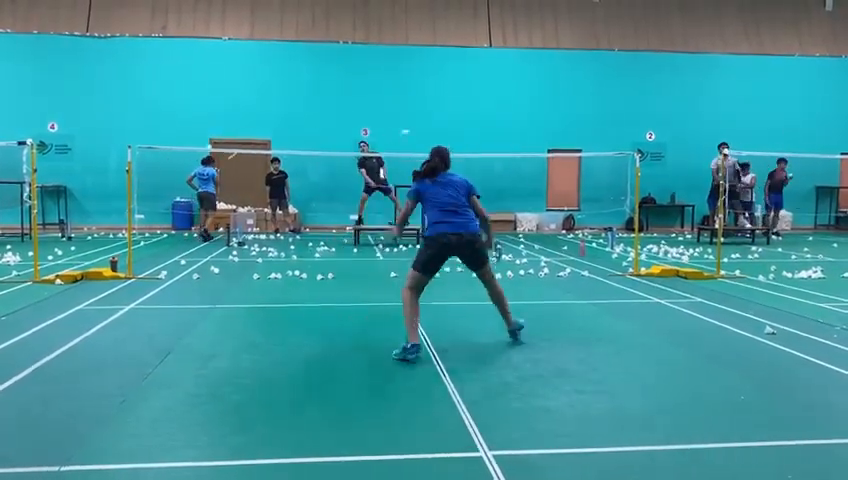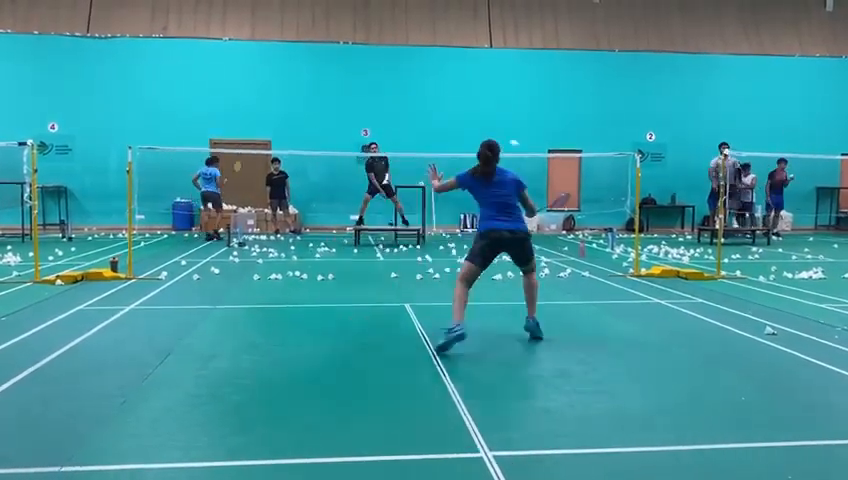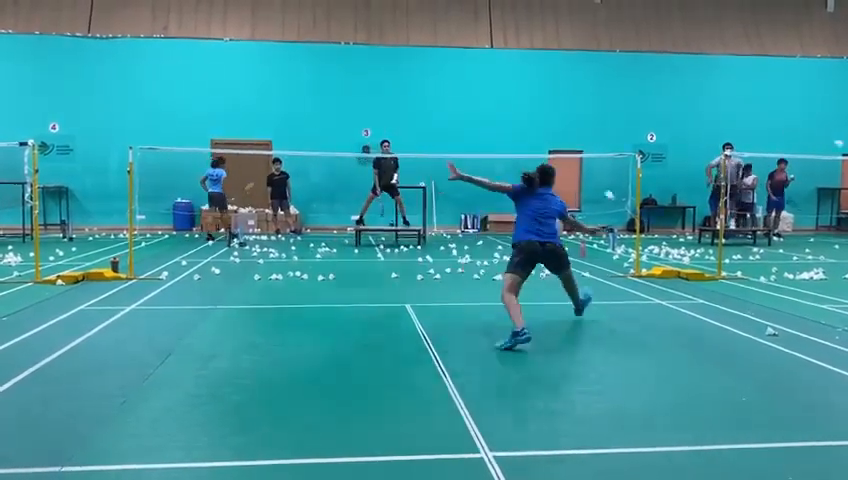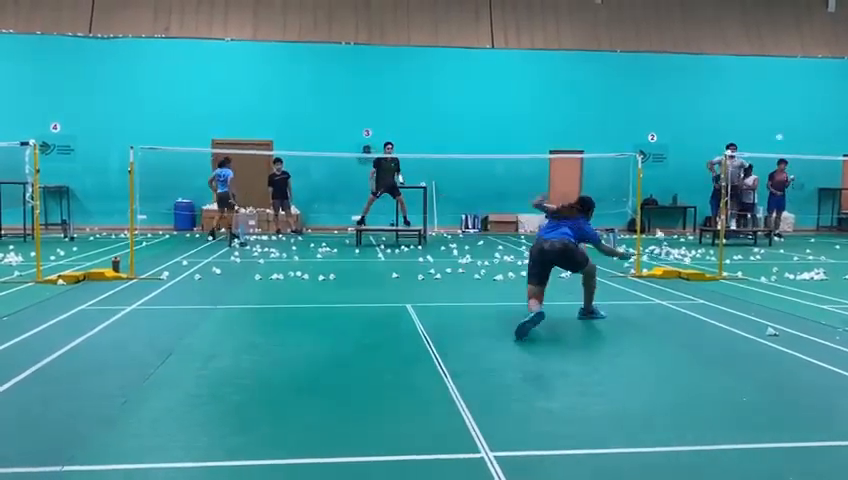
dt=0.2s
person 1, frame 1
left shoulder: (422, 183)
right shoulder: (463, 182)
left elbow: (403, 217)
right elbow: (482, 215)
left wrist: (398, 230)
right wrist: (489, 238)
left hip: (440, 240)
right hip: (469, 237)
left knee: (410, 290)
right knee: (490, 282)
left ankle: (412, 345)
right ankle: (512, 326)
person 1, frame 2
left shoulder: (472, 176)
right shoulder: (513, 178)
left elbow: (438, 188)
right elbow: (530, 209)
left wrist: (434, 179)
right wrist: (534, 211)
left hip: (490, 235)
right hip: (518, 234)
left knee: (462, 281)
right knee: (530, 272)
left ankle: (457, 326)
right ankle: (531, 320)
person 1, frame 3
left shoulder: (523, 190)
right shoulder: (557, 201)
left elbow: (492, 186)
right elbow: (572, 224)
left wrist: (463, 177)
right wrist: (588, 230)
left hip: (525, 246)
right hip: (552, 247)
left knee: (508, 293)
right knee: (566, 273)
left ankle: (520, 330)
right ankle: (578, 303)
person 1, frame 4
left shoulder: (559, 212)
right shoulder: (587, 227)
left elbow: (541, 206)
right elbow: (605, 250)
left wrist: (538, 203)
right wrist: (622, 254)
left hip: (539, 248)
right hip: (563, 246)
left knee: (534, 300)
right knee: (590, 270)
left ankle: (535, 312)
right ankle: (588, 310)
